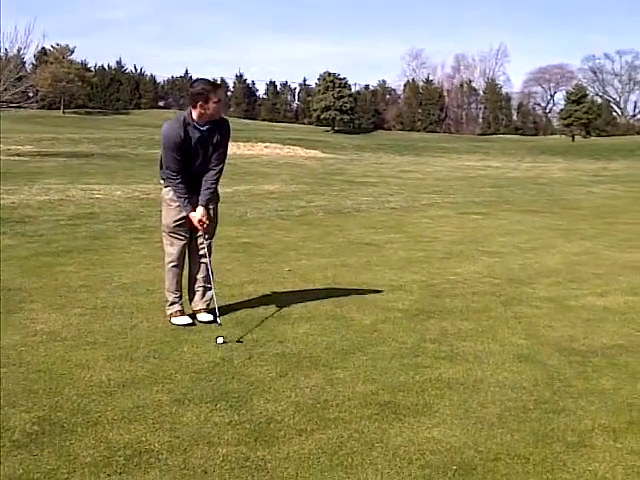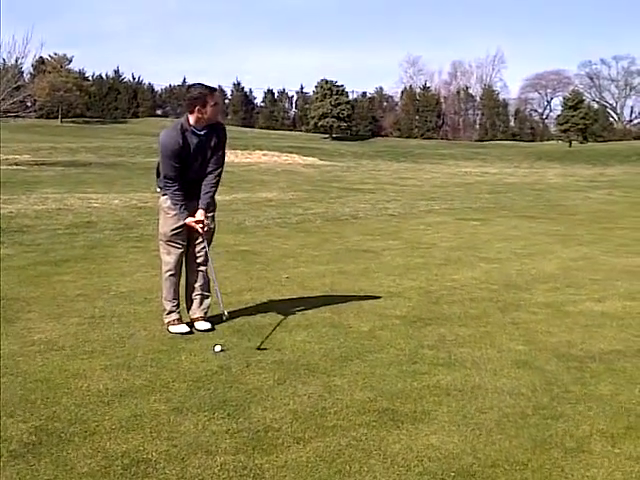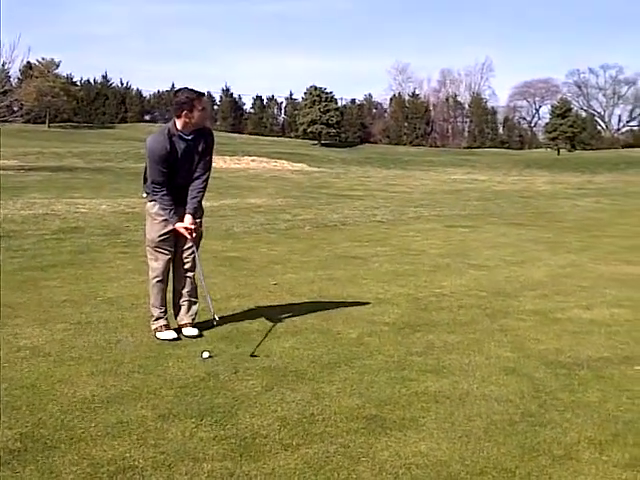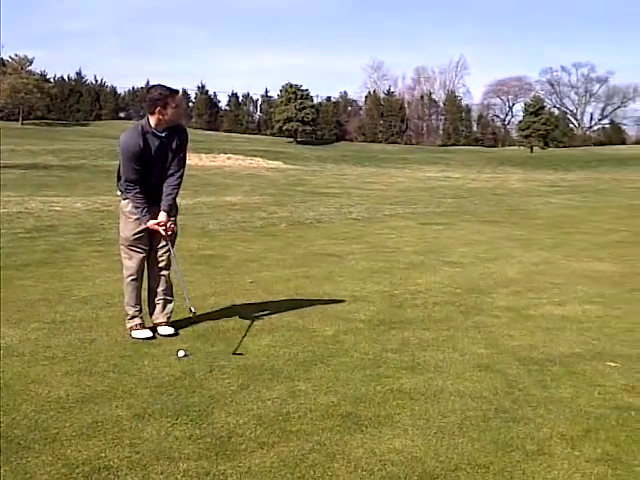
dt=0.3s
person 1, frame 1
left shoulder: (221, 127)
right shoulder: (173, 130)
left elbow: (214, 169)
right elbow: (173, 174)
left wrist: (203, 205)
right wrist: (188, 210)
left hip: (206, 193)
right hip: (176, 193)
left knee: (203, 250)
right knee: (175, 251)
left ankle: (200, 303)
right ankle: (174, 307)
person 1, frame 2
left shoulder: (218, 132)
right shoulder: (171, 137)
left elbow: (213, 173)
right elbow: (171, 181)
left wrist: (202, 208)
right wrist: (184, 215)
left hip: (203, 200)
right hip: (174, 200)
left knee: (200, 259)
right knee: (172, 260)
left ankle: (199, 312)
right ankle: (172, 315)
person 1, frame 3
left shoulder: (205, 136)
right shoulder: (158, 142)
left elbow: (200, 178)
right elbow: (159, 187)
left wrist: (190, 214)
right wrist: (174, 221)
left hip: (190, 206)
right hip: (161, 206)
left knee: (187, 265)
right knee: (160, 266)
left ankle: (186, 318)
right ankle: (159, 321)
person 1, frame 4
left shoulder: (179, 134)
right shoulder: (132, 139)
left elbow: (175, 175)
right elbow: (132, 184)
left wrist: (165, 211)
right wrist: (146, 218)
left hip: (164, 203)
right hip: (135, 204)
left knee: (162, 264)
right knee: (134, 265)
left ankle: (161, 316)
right ankle: (134, 320)
